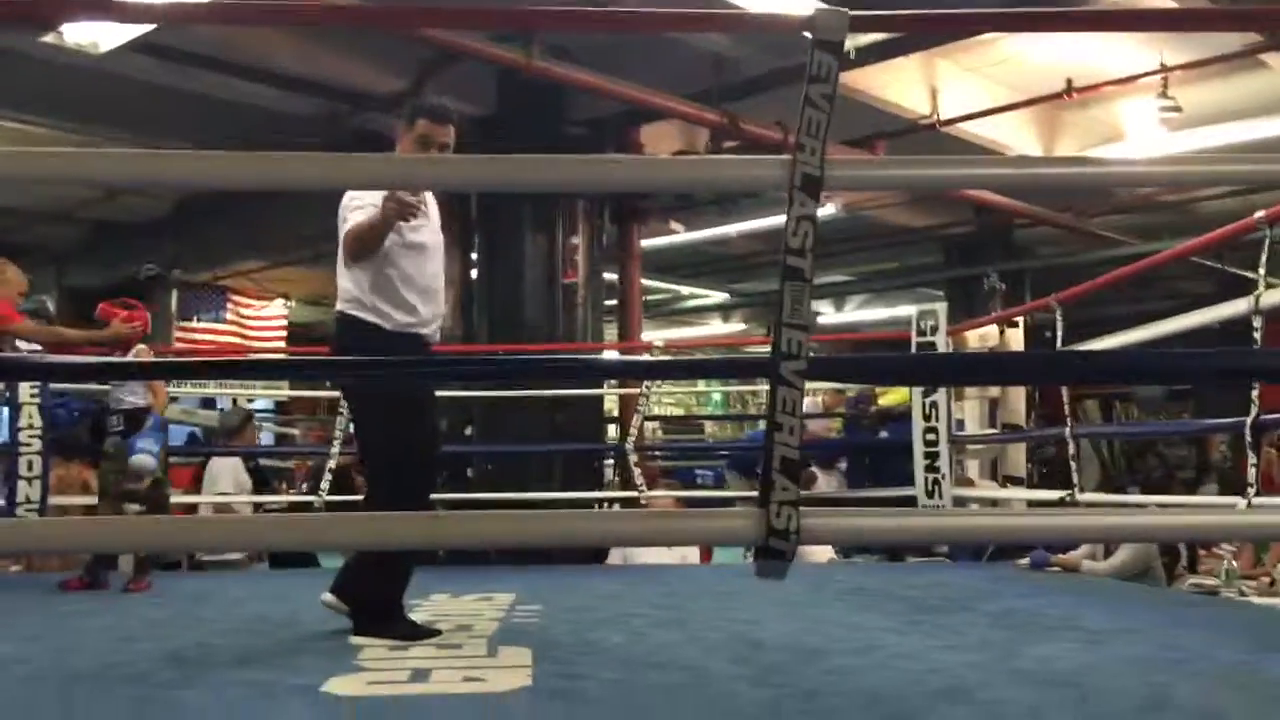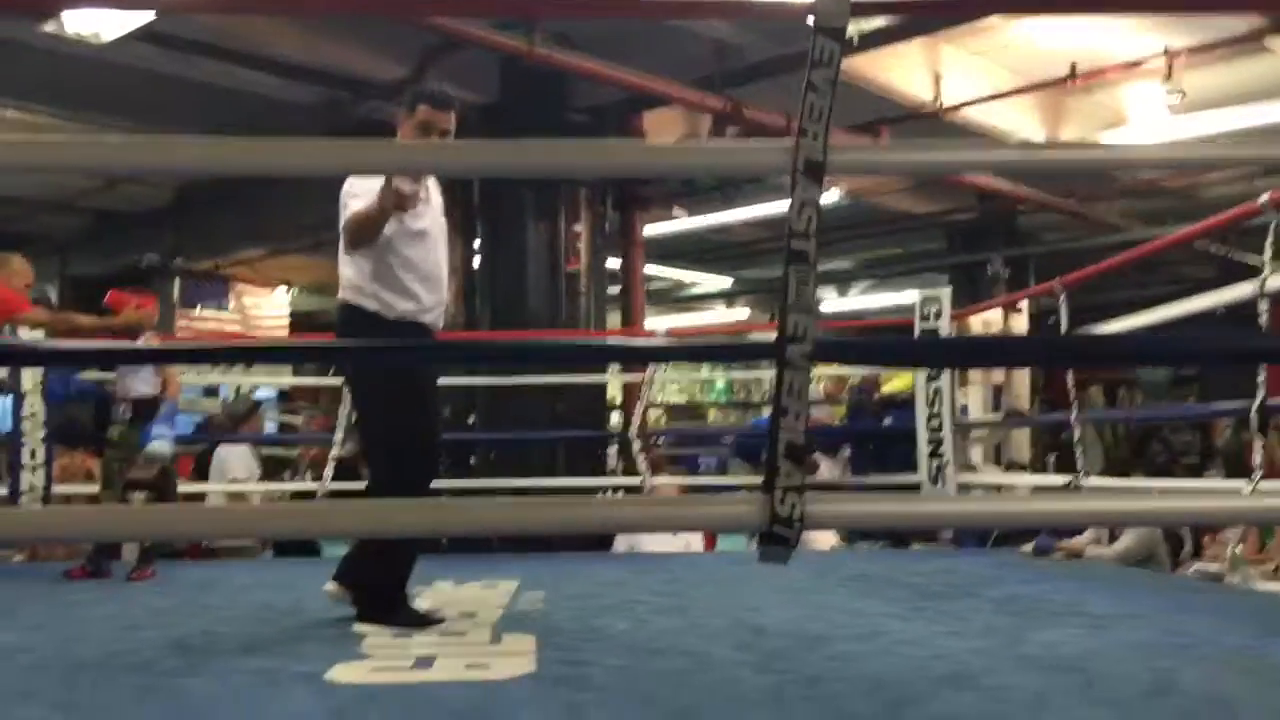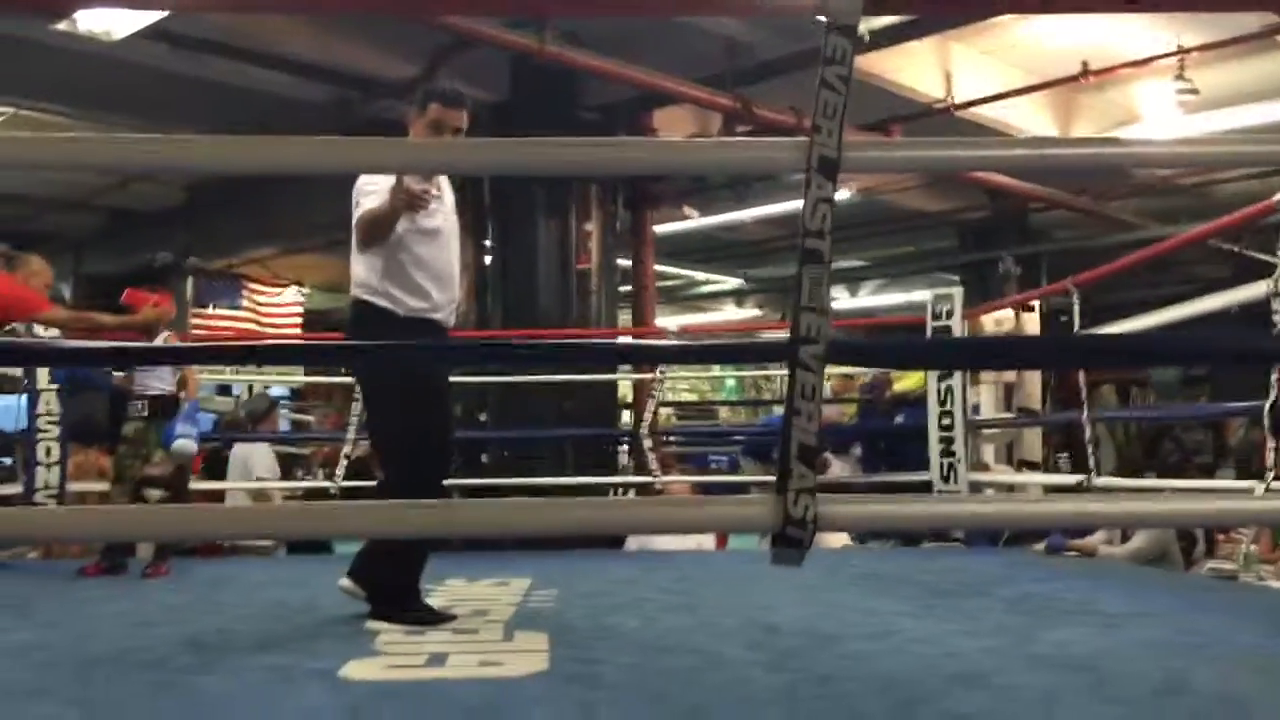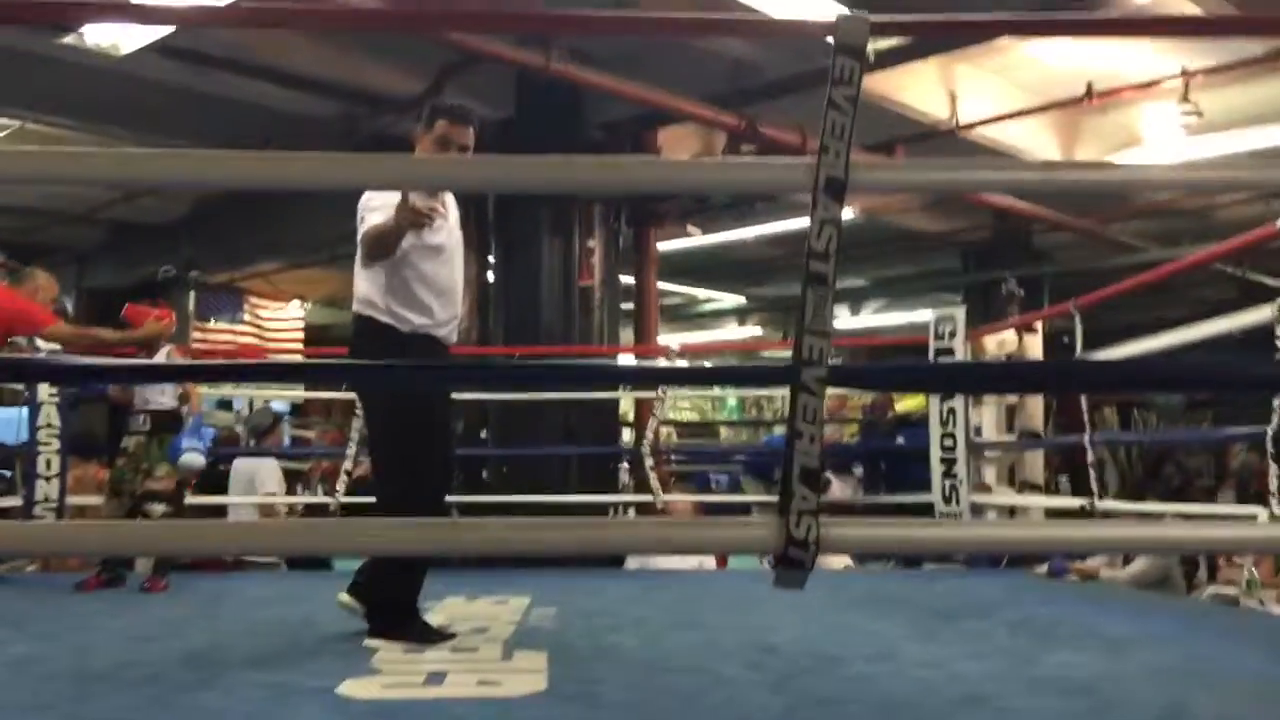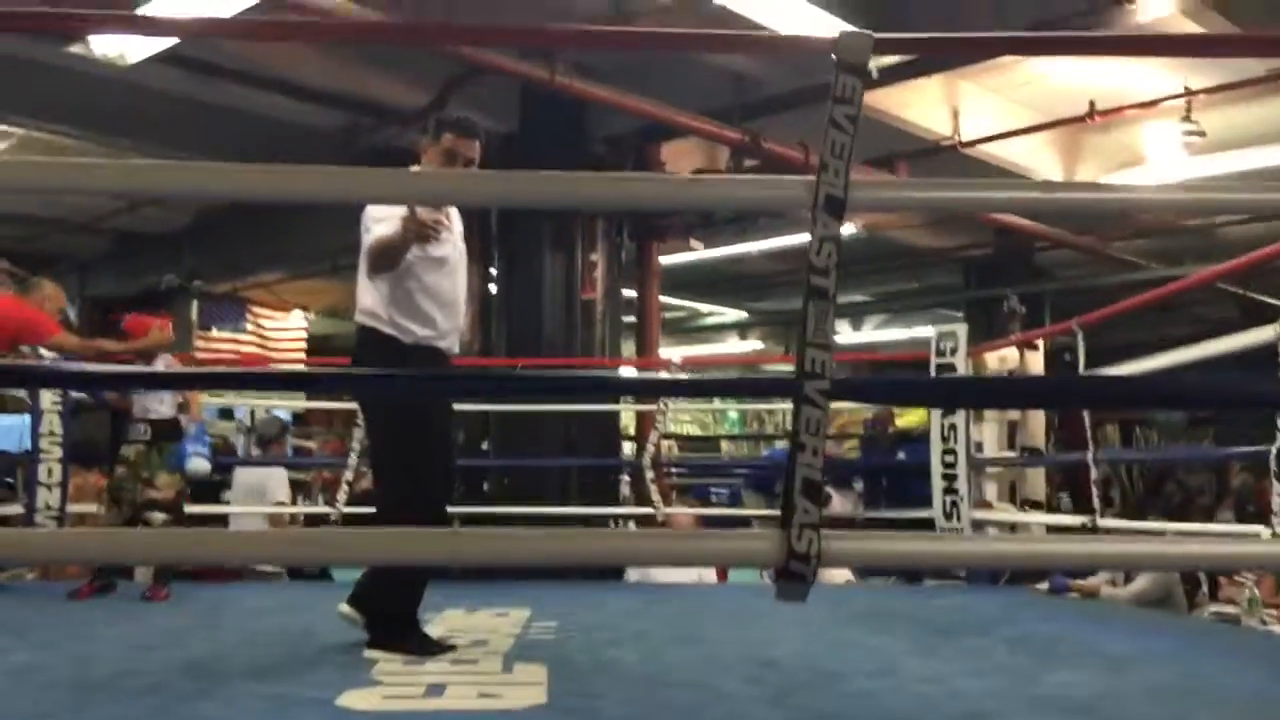
dt=0.1s
person 1, frame 1
left shoulder: (425, 196)
right shoulder: (374, 189)
right elbow: (353, 249)
right wrist: (385, 218)
left hip: (408, 347)
right hip: (374, 345)
left knee: (415, 474)
right knee: (398, 479)
left ankle: (356, 588)
right ankle: (376, 611)
person 1, frame 2
left shoulder: (428, 182)
right shoulder: (374, 177)
right elbow: (353, 236)
right wrist: (383, 207)
left hip: (411, 335)
right hip: (377, 334)
left knee: (417, 462)
right knee: (400, 467)
left ankle: (359, 576)
right ankle: (380, 598)
person 1, frame 3
left shoulder: (439, 181)
right shoulder: (386, 174)
right elbow: (365, 234)
right wrist: (394, 207)
left hip: (423, 334)
right hip: (388, 333)
left knee: (429, 460)
right knee: (410, 464)
left ankle: (372, 573)
right ankle: (392, 596)
person 1, frame 4
left shoulder: (445, 197)
right shoulder: (391, 189)
right elbow: (370, 249)
right wrist: (400, 223)
left hip: (426, 350)
right hip: (391, 348)
left knee: (430, 478)
right knee: (409, 483)
left ankle: (372, 589)
right ankle: (391, 614)
person 1, frame 5
left shoulder: (448, 210)
right shoulder: (397, 202)
right elbow: (376, 259)
right wrist: (405, 235)
left hip: (427, 361)
right hip: (392, 358)
left knee: (431, 488)
right knee: (409, 493)
left ankle: (373, 599)
right ankle: (391, 625)
person 2, frame 1
left shoulder: (142, 354)
right shoulder: (120, 358)
left elbow: (160, 395)
right elbow: (119, 400)
left wrist: (150, 432)
left hip: (138, 434)
right hip: (117, 435)
left knee: (139, 502)
right knee: (109, 501)
left ankle: (142, 572)
right ankle: (96, 571)
person 2, frame 2
left shoulder: (150, 342)
left elbow: (172, 382)
right elbow: (123, 387)
left wrist: (165, 418)
left hip: (146, 422)
right hip: (123, 424)
left knee: (145, 491)
right knee: (113, 489)
left ankle: (146, 560)
right ankle: (99, 559)
person 2, frame 3
left shoulder: (169, 340)
left elbow: (190, 379)
right elbow: (132, 383)
left wrist: (186, 415)
left hip: (163, 420)
right hip: (136, 420)
left knee: (160, 489)
right knee: (124, 485)
left ankle: (161, 558)
right ankle: (113, 556)
person 2, frame 4
left shoulder: (171, 355)
left elbow: (192, 394)
right elbow: (122, 395)
left wrist: (190, 429)
left hip: (164, 435)
right hip: (136, 435)
left knee: (161, 504)
right knee: (120, 498)
left ankle: (160, 572)
right ankle: (112, 569)
person 2, frame 5
left shoulder: (168, 364)
left elbow: (193, 401)
left wrist: (193, 436)
left hip: (164, 446)
right hip: (134, 443)
left knee: (161, 512)
right knee: (117, 505)
left ankle: (161, 581)
right ankle: (104, 576)
